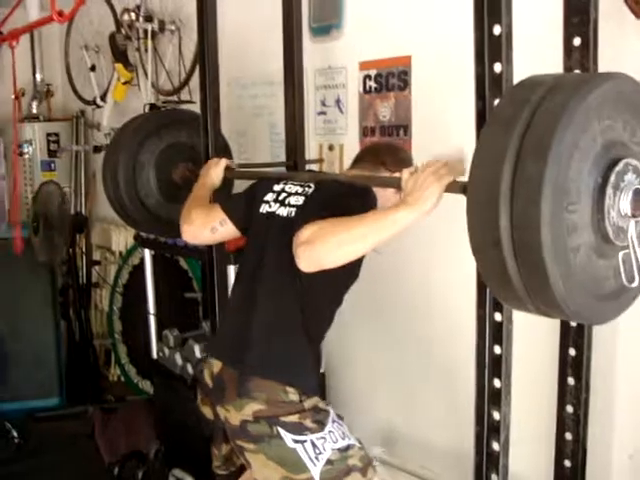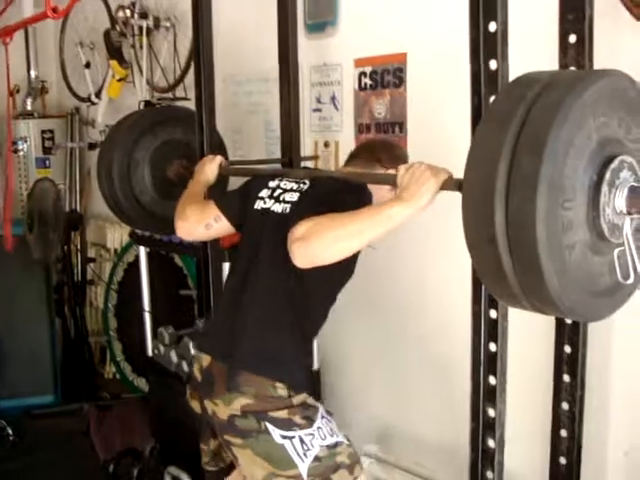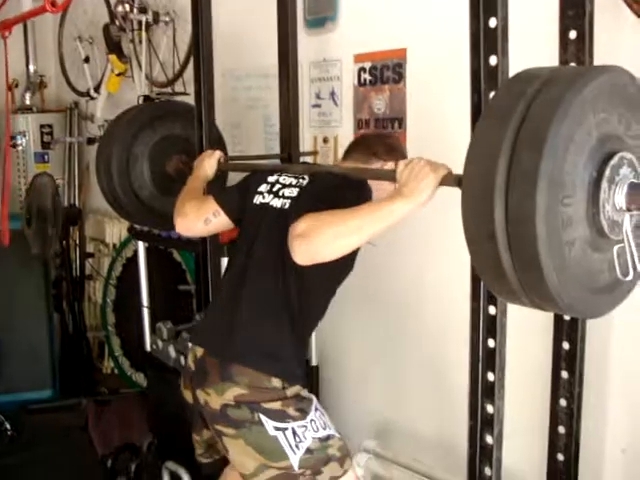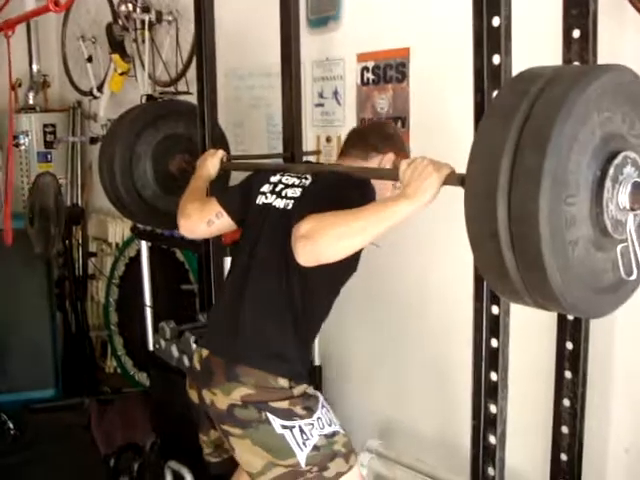
dt=0.1s
person 1, frame 1
left shoulder: (277, 187)
right shoulder: (356, 198)
left elbow: (194, 227)
right elbow: (311, 249)
left wrist: (207, 181)
right wrist: (410, 207)
left hip: (221, 375)
right hip: (273, 393)
person 1, frame 2
left shoulder: (273, 183)
right shoulder: (351, 194)
left elbow: (189, 223)
right elbow: (306, 245)
left wrist: (201, 179)
right wrist: (405, 203)
left hip: (210, 373)
right hip: (263, 390)
person 1, frame 3
left shoulder: (272, 178)
right shoulder: (351, 189)
left elbow: (188, 219)
right elbow: (306, 242)
left wrist: (200, 174)
right wrist: (405, 198)
left hip: (205, 365)
right hip: (258, 384)
person 1, frame 4
left shoulder: (277, 178)
right shoulder: (352, 188)
left elbow: (192, 222)
right elbow: (310, 242)
left wrist: (203, 175)
right wrist: (408, 199)
left hip: (212, 366)
right hip: (264, 383)
